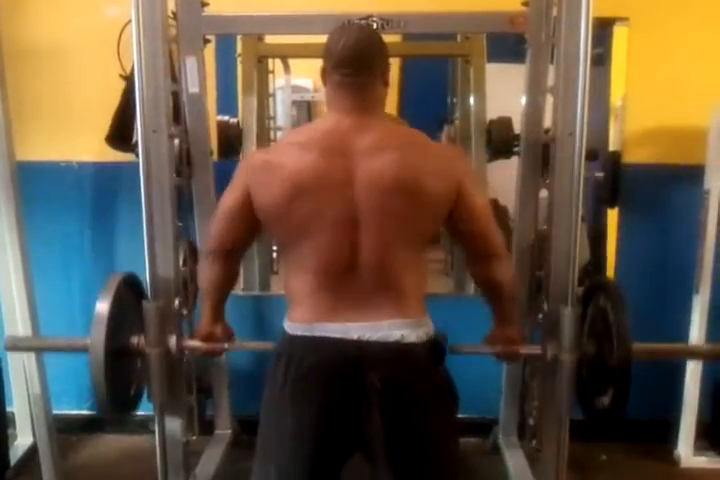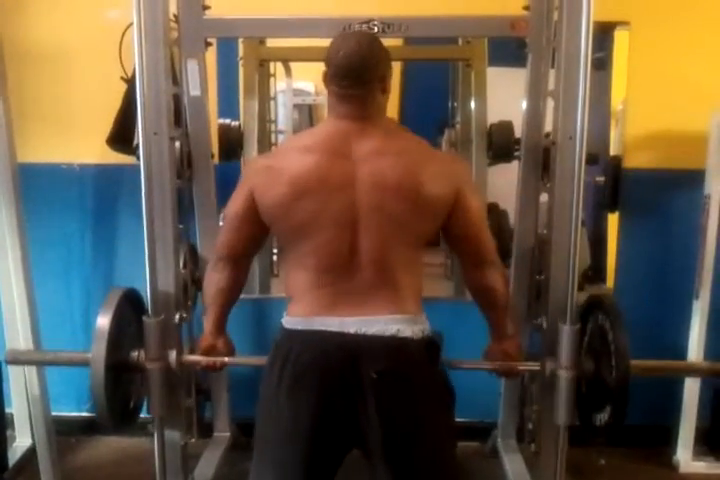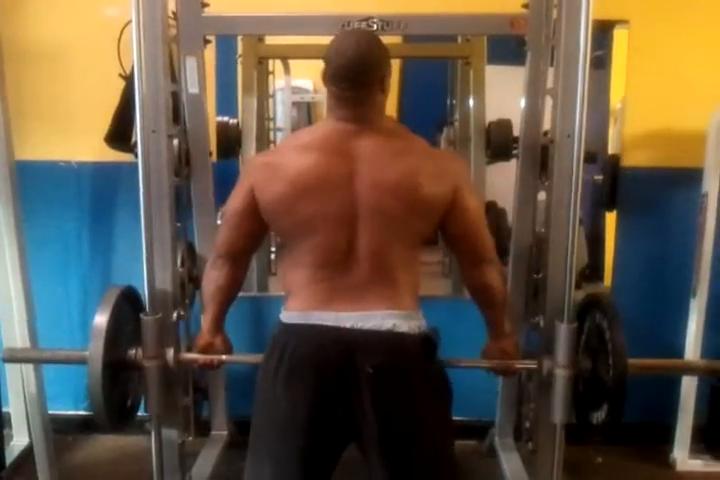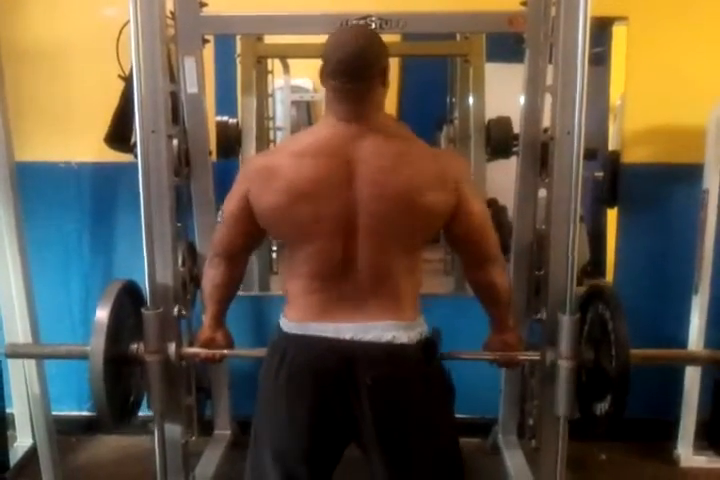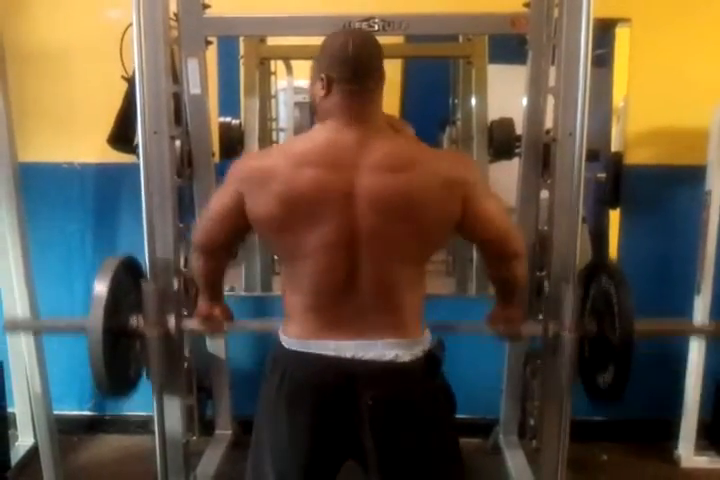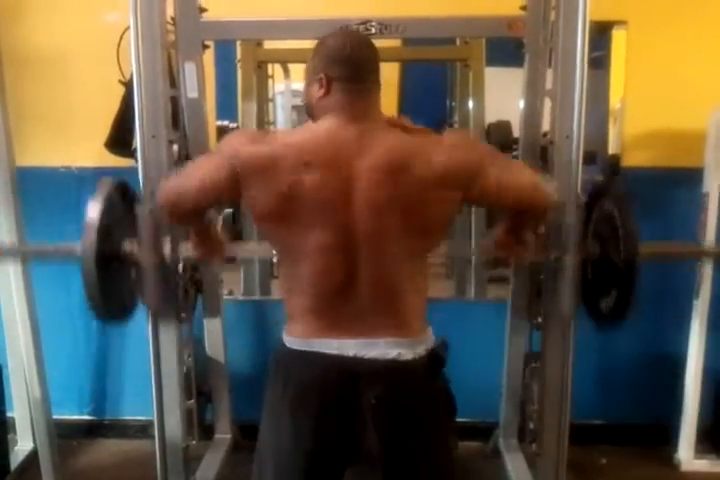
dt=0.2s
person 1, frame 1
left shoulder: (266, 163)
right shoulder: (440, 162)
left elbow: (218, 253)
right elbow: (490, 258)
left wrist: (211, 318)
right wrist: (506, 323)
left hip: (309, 355)
right hip: (403, 356)
person 1, frame 2
left shoulder: (271, 166)
right shoulder: (439, 168)
left elbow: (227, 260)
right elbow: (483, 265)
left wrist: (213, 330)
right wrist: (502, 335)
left hip: (306, 350)
right hip: (399, 353)
person 1, frame 3
left shoulder: (271, 164)
right shoulder: (437, 167)
left elbow: (227, 257)
right elbow: (481, 263)
left wrist: (211, 327)
right wrist: (500, 333)
left hip: (303, 345)
right hip: (396, 348)
person 1, frame 4
left shoulder: (266, 168)
right shoulder: (439, 168)
left elbow: (223, 256)
right elbow: (486, 262)
left wrist: (213, 323)
right wrist: (503, 328)
left hip: (304, 355)
right hip: (398, 355)
person 1, frame 5
left shoulder: (262, 169)
right shoulder: (443, 171)
left elbow: (208, 245)
right elbow: (509, 252)
left wrist: (210, 299)
right wrist: (509, 307)
left hip: (305, 368)
right hip: (401, 370)
person 1, frame 6
left shoulder: (259, 156)
right shoulder: (440, 159)
left elbow: (172, 197)
right elbow: (539, 197)
left wrist: (203, 233)
right wrist: (515, 232)
left hip: (308, 368)
right hip: (402, 369)
